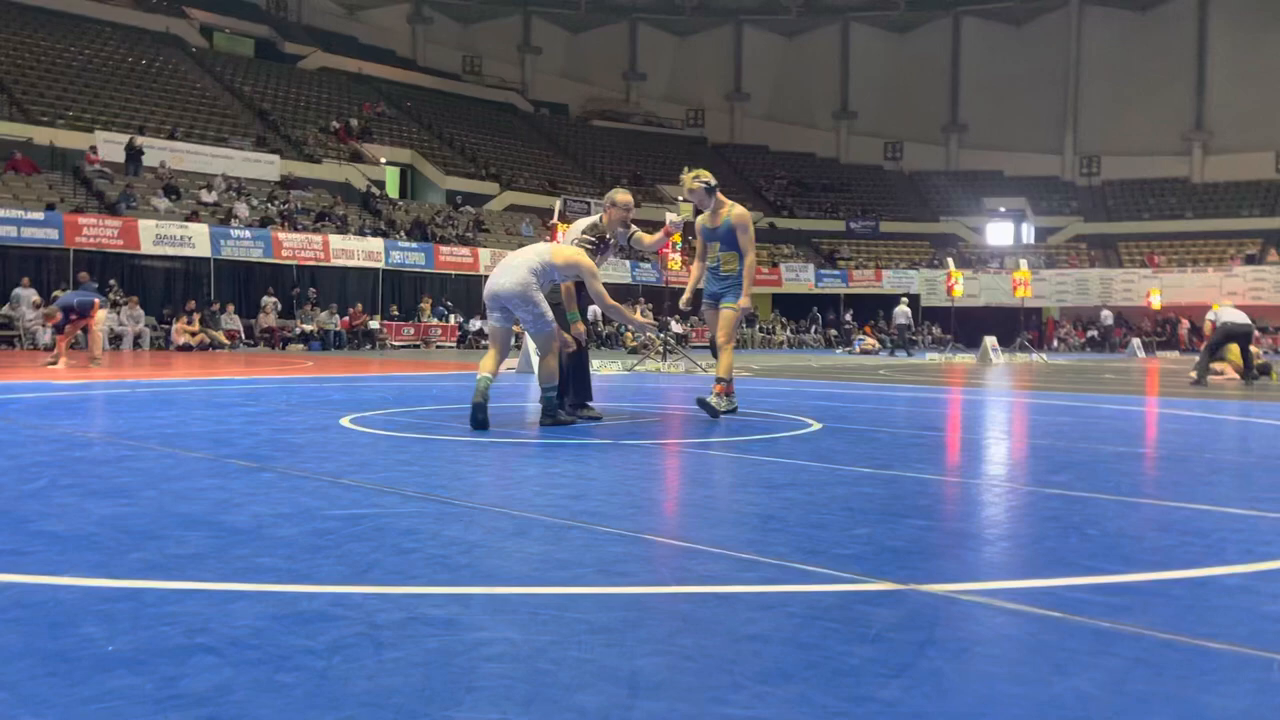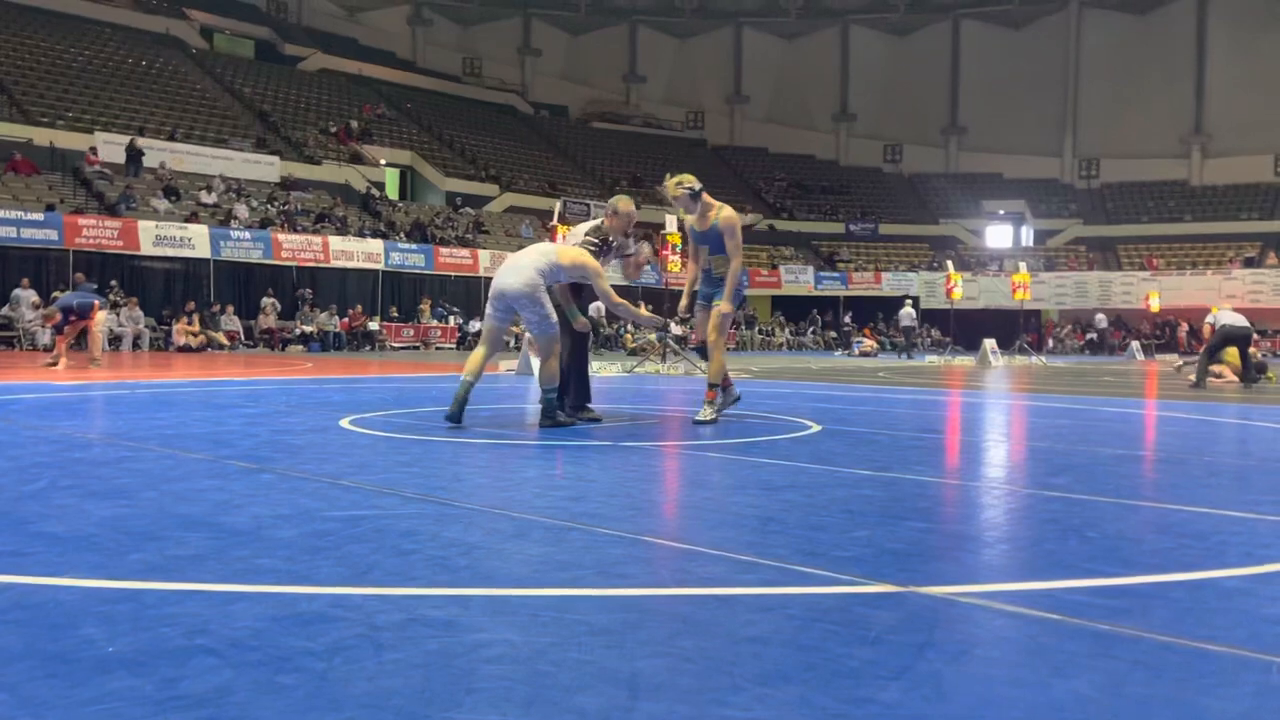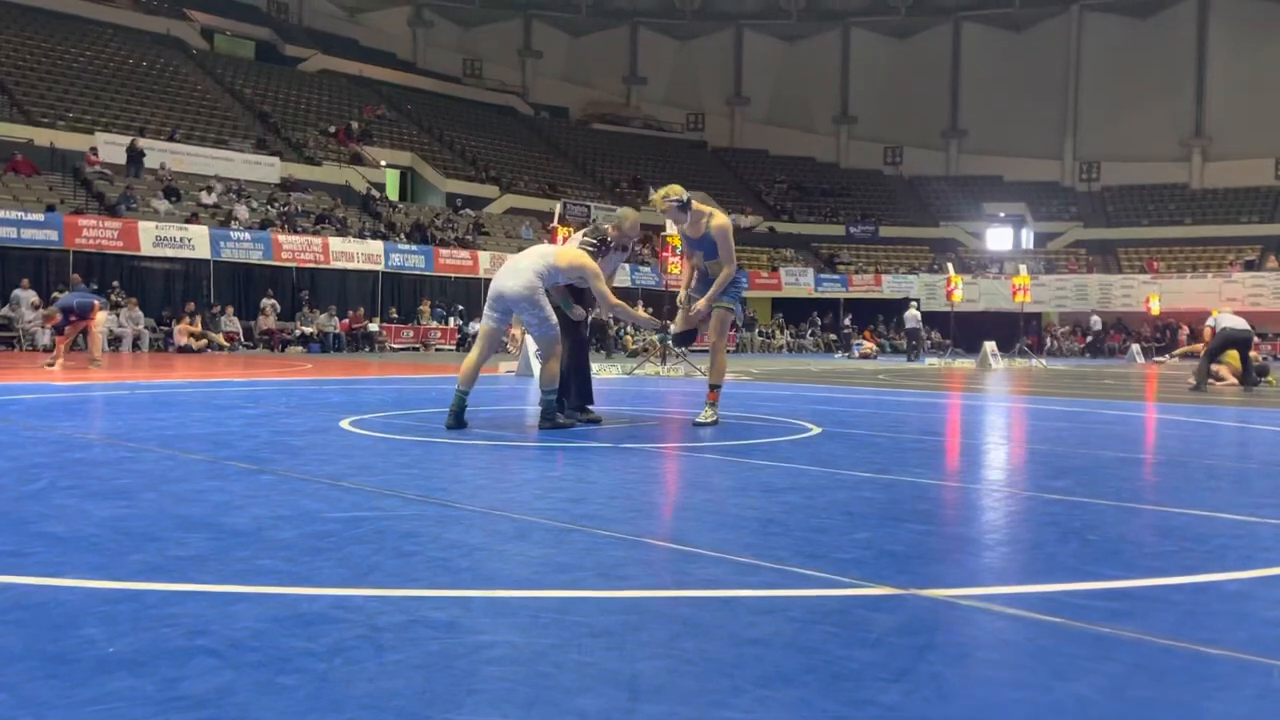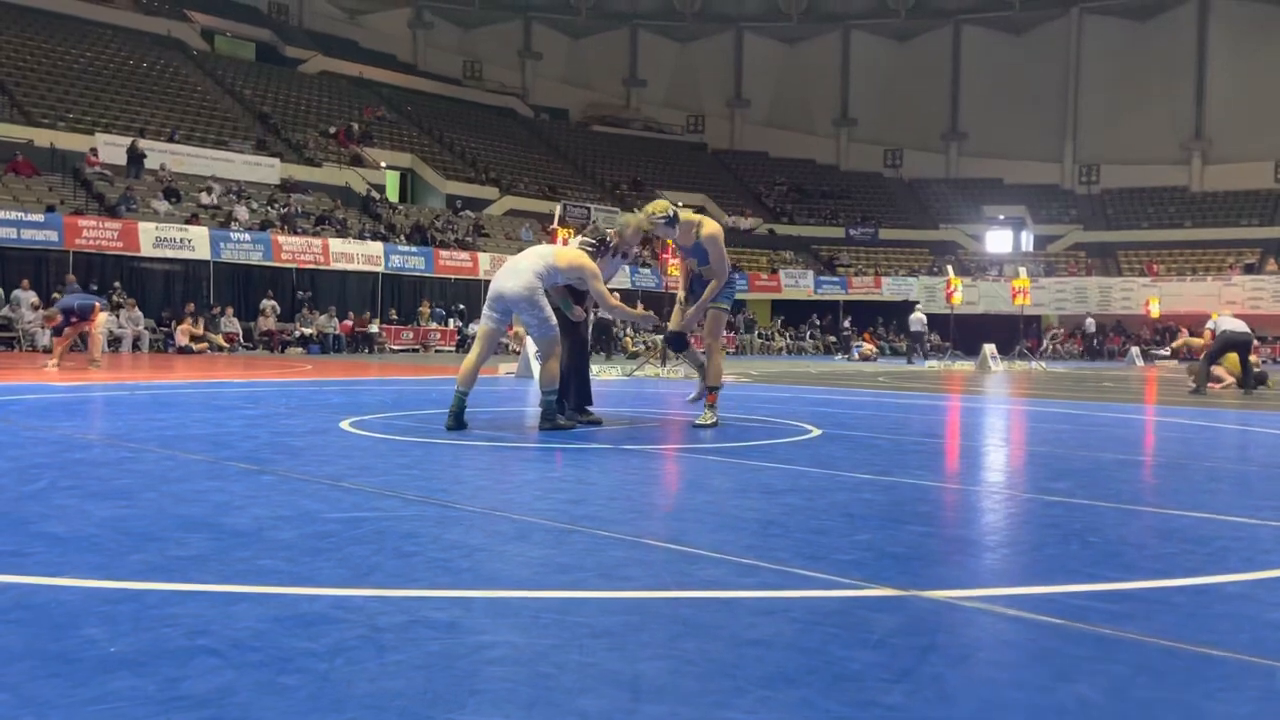
dt=0.2s
person 1, frame 1
left shoulder: (738, 214)
right shoulder: (701, 221)
left elbow: (750, 256)
left wrist: (746, 294)
right wrist: (689, 291)
left hip: (734, 285)
right hip: (711, 285)
left knee: (723, 341)
right knee: (717, 345)
left ankle: (717, 398)
right ankle: (730, 398)
person 1, frame 2
left shoulder: (726, 217)
right shoulder: (690, 222)
left elbow: (737, 260)
left wrist: (727, 299)
right wrist: (686, 296)
left hip: (728, 283)
right hip: (706, 285)
left knee: (714, 341)
right knee: (701, 346)
left ankle: (711, 405)
right ankle: (729, 391)
person 1, frame 3
left shoulder: (718, 223)
right shoulder: (683, 225)
left elbow: (730, 267)
left wrist: (707, 300)
right wrist: (684, 288)
left hip: (726, 283)
right hip: (703, 281)
left knee: (716, 343)
right knee: (679, 336)
left ankle: (712, 407)
right ankle: (728, 319)
person 1, frame 4
left shoulder: (709, 232)
right shoulder: (675, 231)
left elbow: (722, 274)
left wrist: (699, 307)
right wrist: (681, 288)
left hip: (720, 285)
right hip: (695, 283)
left knee: (711, 344)
right knee: (674, 336)
left ankle: (711, 409)
right ankle: (705, 375)
person 2, frame 1
left shoulder: (623, 230)
right shoulder: (582, 231)
left elbow: (650, 244)
right elbow: (566, 278)
left wrist: (667, 231)
right wrist: (574, 320)
left hip: (580, 283)
right hip: (558, 284)
left knee: (578, 341)
right knee: (576, 339)
left ankle: (558, 397)
right ankle: (576, 402)
person 2, frame 2
left shoulder: (623, 239)
right shoulder: (583, 236)
left elbow: (631, 275)
left wrist: (639, 261)
right wrist: (573, 315)
left hip: (580, 287)
right hip: (558, 285)
left knee: (578, 341)
right knee: (575, 340)
left ankle: (557, 398)
right ankle: (576, 404)
person 2, frame 3
left shoulder: (624, 246)
right shoulder: (585, 240)
right wrist: (570, 307)
left hip: (581, 291)
right hip: (558, 288)
left knee: (578, 344)
right knee: (575, 343)
left ankle: (557, 400)
right ankle: (576, 404)
person 2, frame 4
left shoulder: (626, 252)
right shoulder: (587, 244)
left wrist: (588, 300)
right wrist: (569, 307)
left hip: (581, 292)
right hip: (560, 290)
left knee: (577, 346)
right knee: (575, 345)
left ankle: (558, 401)
right ankle: (576, 406)
person 3, frame 1
left shoulder: (558, 250)
right shoulder: (582, 261)
right elbow: (607, 305)
right wrist: (634, 321)
left hip: (495, 281)
right hip: (519, 284)
left knee: (497, 350)
right knee: (550, 349)
left ankle: (480, 394)
right ankle: (549, 412)
person 3, frame 2
left shoulder: (561, 250)
right shoulder: (590, 263)
right elbow: (615, 304)
right wrist: (642, 317)
left hip: (501, 279)
right hip: (525, 285)
left knee: (487, 347)
right knee: (551, 350)
left ankle: (458, 402)
right ankle: (549, 413)
person 3, frame 3
left shoulder: (560, 252)
right shoulder: (587, 263)
right elbow: (612, 305)
right wrist: (641, 318)
left hip: (500, 281)
right hip: (524, 287)
left knee: (481, 350)
right knee: (552, 352)
left ankle: (455, 413)
right ankle: (548, 415)
person 3, frame 4
left shoulder: (558, 252)
right shoulder: (586, 263)
right elbow: (610, 306)
right wrist: (638, 316)
left hip: (500, 281)
right hip: (524, 288)
left knee: (480, 351)
right knee: (552, 352)
left ankle: (455, 413)
right ankle: (549, 416)
